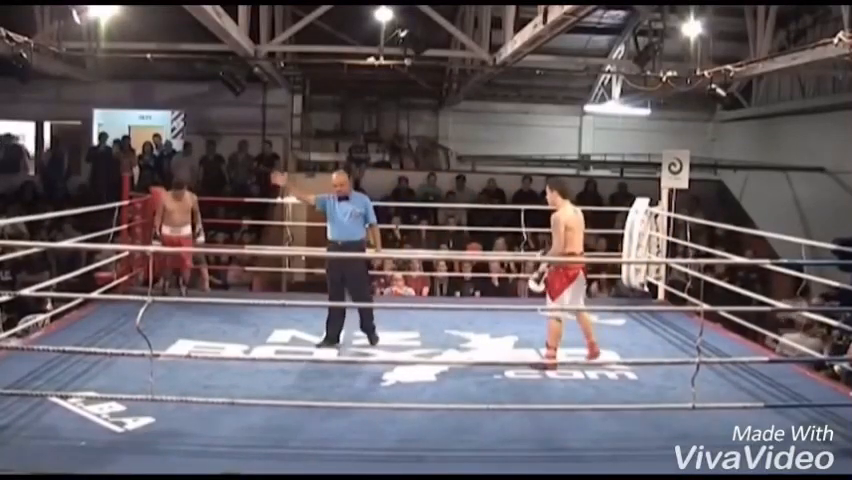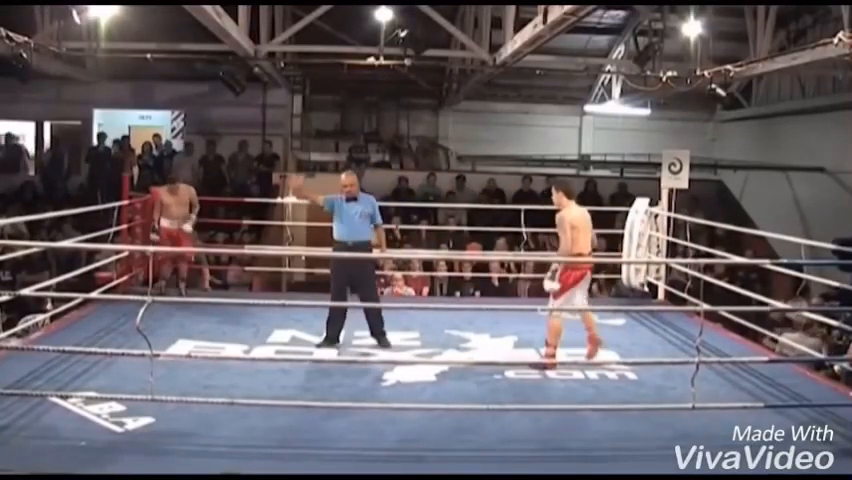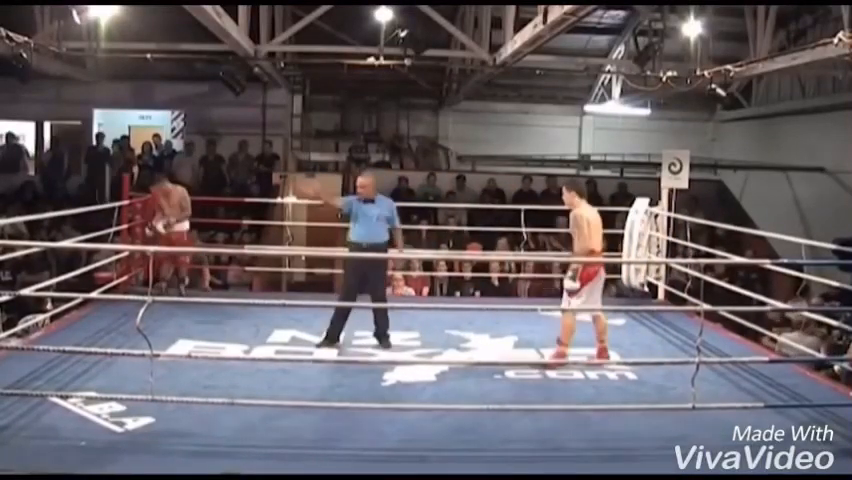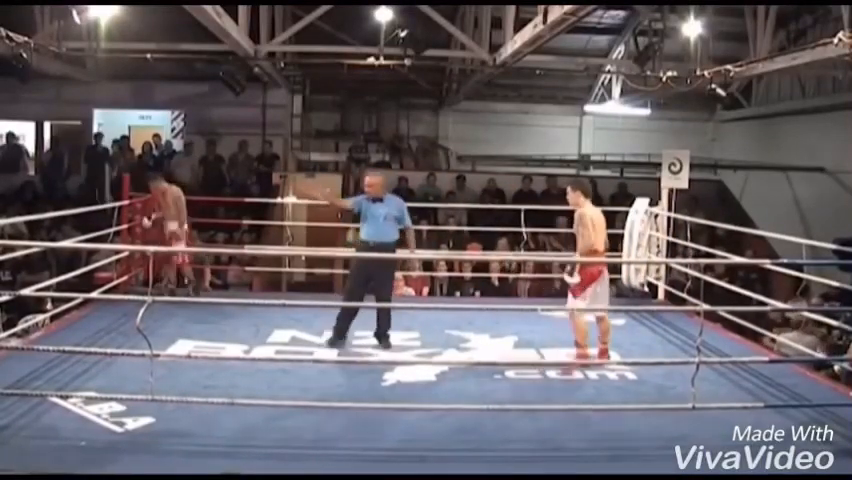
dt=0.2s
person 1, frame 1
left shoulder: (558, 216)
right shoulder: (577, 212)
left elbow: (558, 248)
left wrist: (543, 267)
right wrist: (548, 253)
left hip: (564, 266)
right hip: (578, 263)
left knee: (554, 313)
right knee: (577, 307)
left ankle: (550, 358)
right ankle: (592, 346)
person 1, frame 2
left shoulder: (563, 215)
right shoulder: (584, 212)
left elbow: (566, 247)
right elbow: (593, 241)
left wrist: (555, 267)
left hip: (572, 265)
right hip: (586, 263)
left knee: (555, 310)
right knee: (580, 305)
left ankle: (549, 356)
right ankle: (593, 341)
person 1, frame 3
left shoulder: (577, 213)
right shoulder: (593, 212)
left elbow: (584, 245)
left wrist: (574, 268)
left hip: (585, 264)
right hip: (597, 264)
left knee: (568, 309)
right knee: (595, 310)
left ankle: (561, 353)
right ankle: (602, 352)
person 1, frame 4
left shoulder: (582, 213)
right shoulder: (597, 212)
left elbow: (588, 243)
left wrist: (576, 264)
left hip: (588, 265)
right hip: (600, 264)
left knee: (576, 310)
right knee: (600, 312)
left ankle: (582, 355)
right ankle: (603, 353)
person 2, frame 1
left shoulder: (363, 201)
right shoulder: (327, 200)
left elbow: (372, 226)
right elbow: (306, 198)
left wrist: (378, 250)
right wrist: (286, 186)
left hip: (356, 250)
right hip: (334, 250)
left knee: (362, 294)
right knee: (335, 295)
left ankle: (370, 331)
right ankle: (332, 336)
person 2, frame 2
left shoulder: (370, 201)
right shoulder: (336, 200)
left elbow: (378, 226)
right elbow: (317, 199)
left wrist: (383, 249)
right wrist: (300, 189)
left hip: (363, 251)
right hip: (341, 251)
left knee: (369, 295)
right knee: (337, 296)
left ankle: (379, 334)
right ankle: (332, 337)
person 2, frame 3
left shoulder: (387, 204)
right shoulder: (353, 201)
left elbow: (396, 228)
right elbow: (334, 202)
left wrist: (400, 251)
right wrist: (317, 194)
left hip: (378, 253)
right hip: (356, 251)
left knee: (379, 296)
right knee: (346, 295)
left ankle: (382, 335)
right ankle: (332, 337)
person 2, frame 4
left shoulder: (397, 203)
right shoulder: (363, 201)
left elbow: (408, 228)
right elbow: (344, 203)
left wrist: (412, 250)
right wrist: (324, 197)
left hip: (386, 252)
right hip: (364, 250)
left knee: (384, 296)
right knee: (352, 292)
left ankle: (382, 335)
right ankle: (339, 334)
person 3, frame 1
left shoulder: (192, 198)
right shoulder: (164, 198)
left elbow: (197, 213)
right elbow: (158, 216)
left wrist: (199, 229)
right wrist: (156, 233)
left hip: (185, 233)
right hip: (168, 233)
left knee: (185, 263)
right knee: (168, 262)
left ankle: (183, 288)
right ankle: (165, 284)
person 3, frame 2
left shoulder: (189, 190)
right shoulder: (161, 192)
left elbow: (196, 206)
right elbow: (157, 210)
left wrist: (191, 218)
right wrist: (155, 226)
left hip: (183, 228)
right hip: (166, 227)
left knee: (184, 257)
right knee: (166, 257)
left ankle: (182, 285)
right ankle: (162, 285)
person 3, frame 3
left shoulder: (181, 192)
right shoulder: (158, 194)
left elbow: (188, 212)
right elbow: (159, 212)
left wrist: (172, 220)
right wrist: (154, 224)
left hip: (180, 229)
right hip: (165, 229)
left knee: (182, 259)
right knee: (166, 258)
left ankle: (182, 286)
right ankle: (163, 286)
person 3, frame 4
left shoulder: (176, 192)
right shoulder: (160, 194)
left elbow: (183, 214)
left wrist: (181, 233)
left hip: (178, 229)
right hip: (168, 229)
left knee: (181, 260)
right knee: (171, 260)
left ankle: (192, 284)
right ankle: (171, 288)
